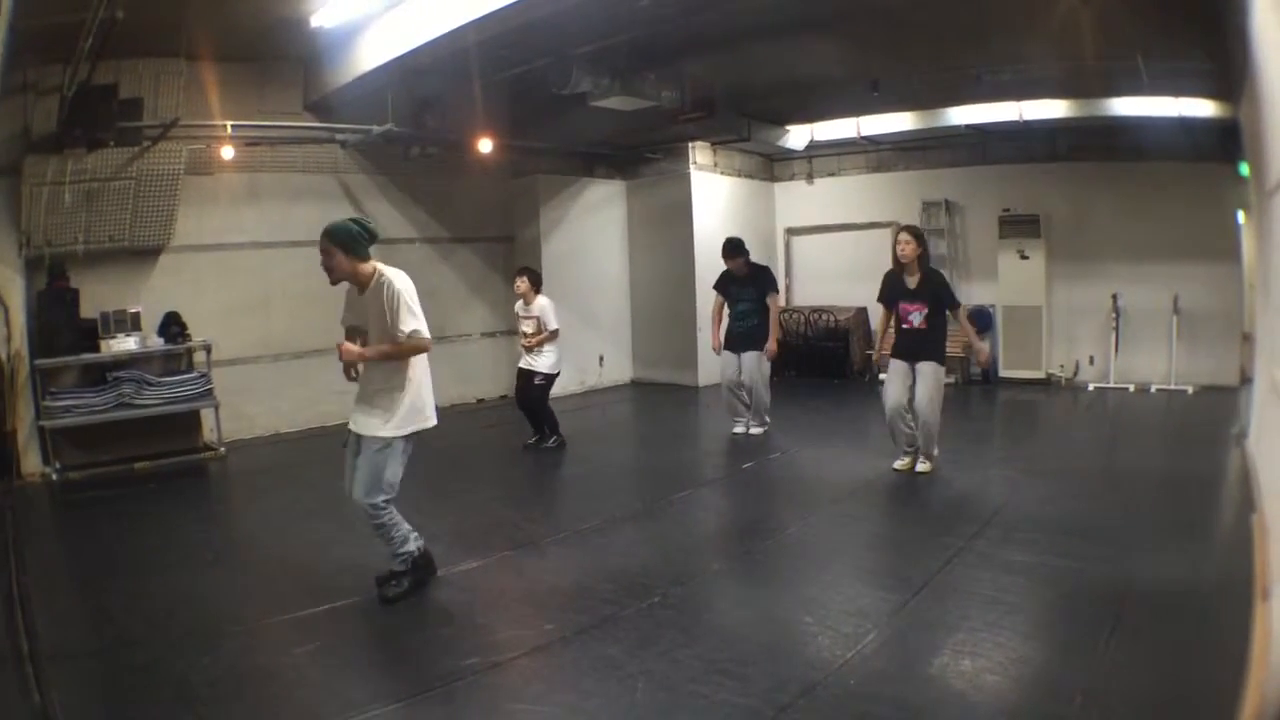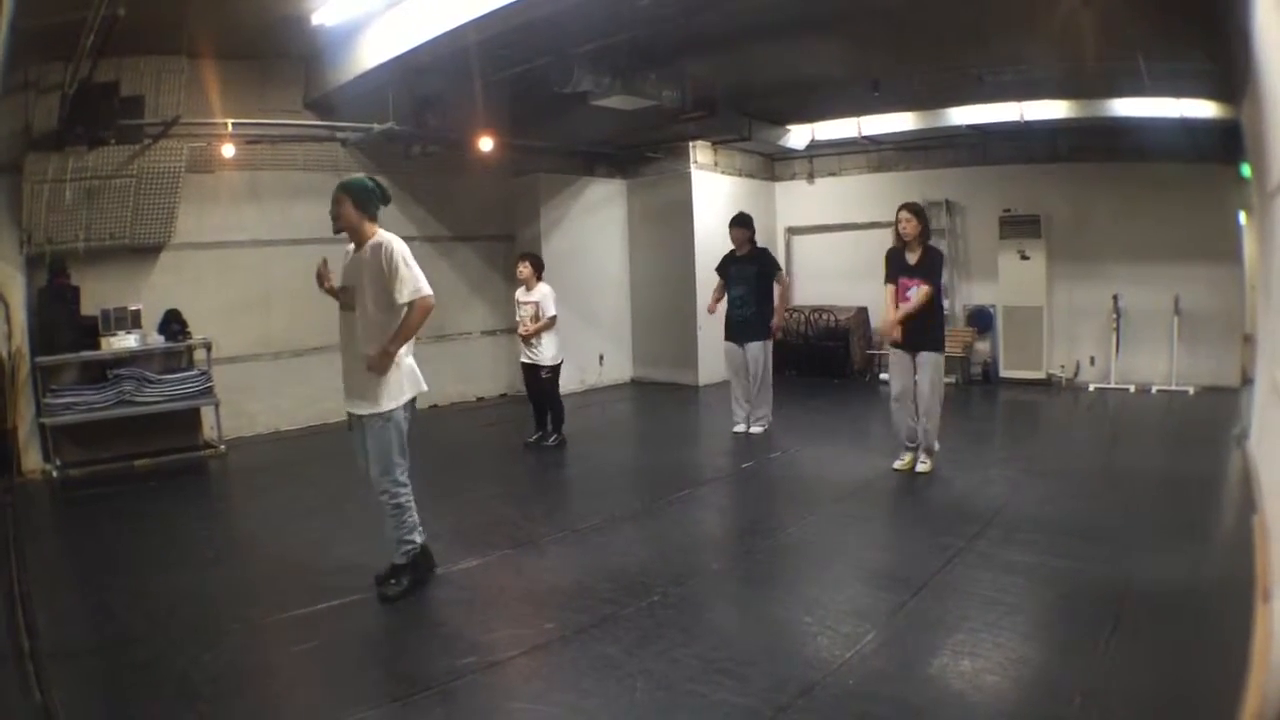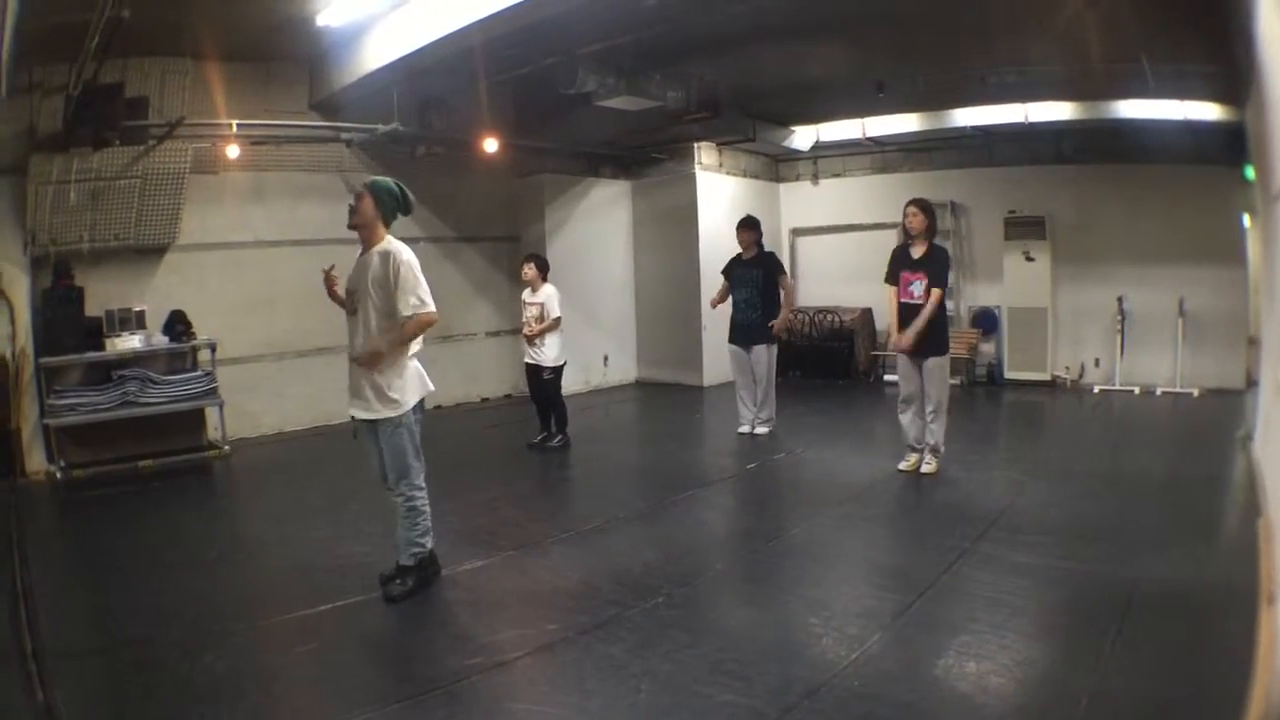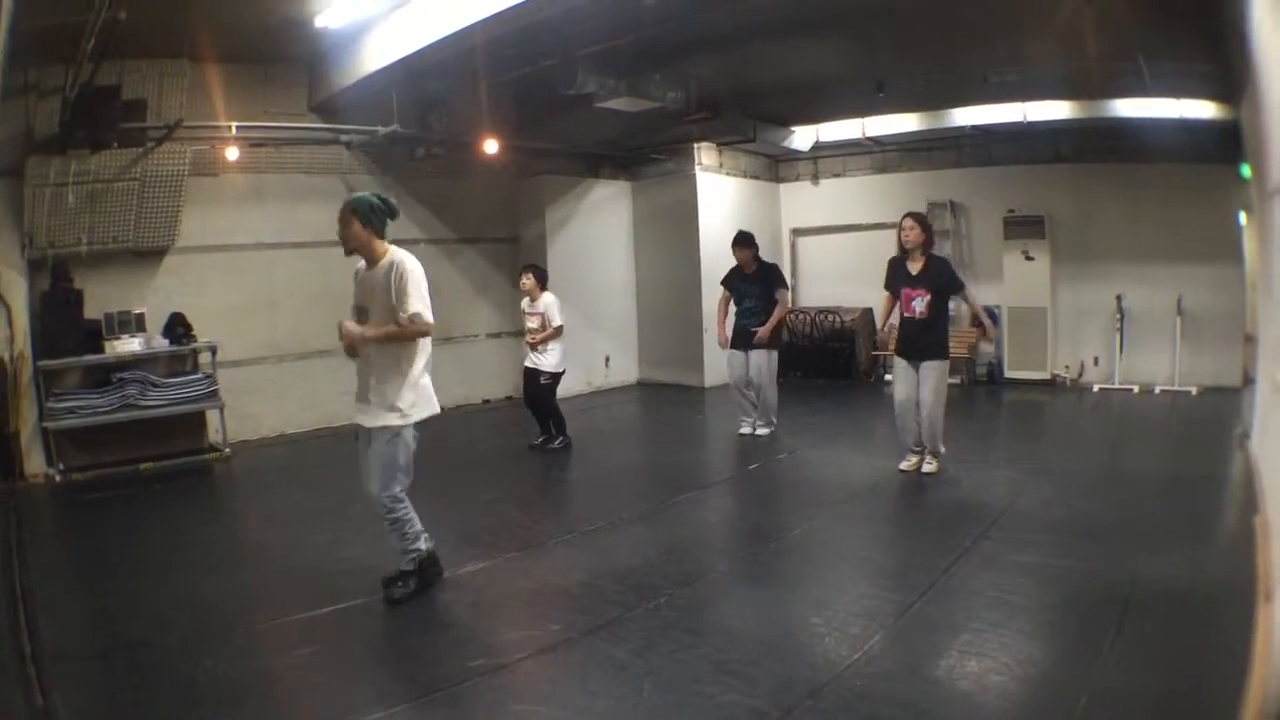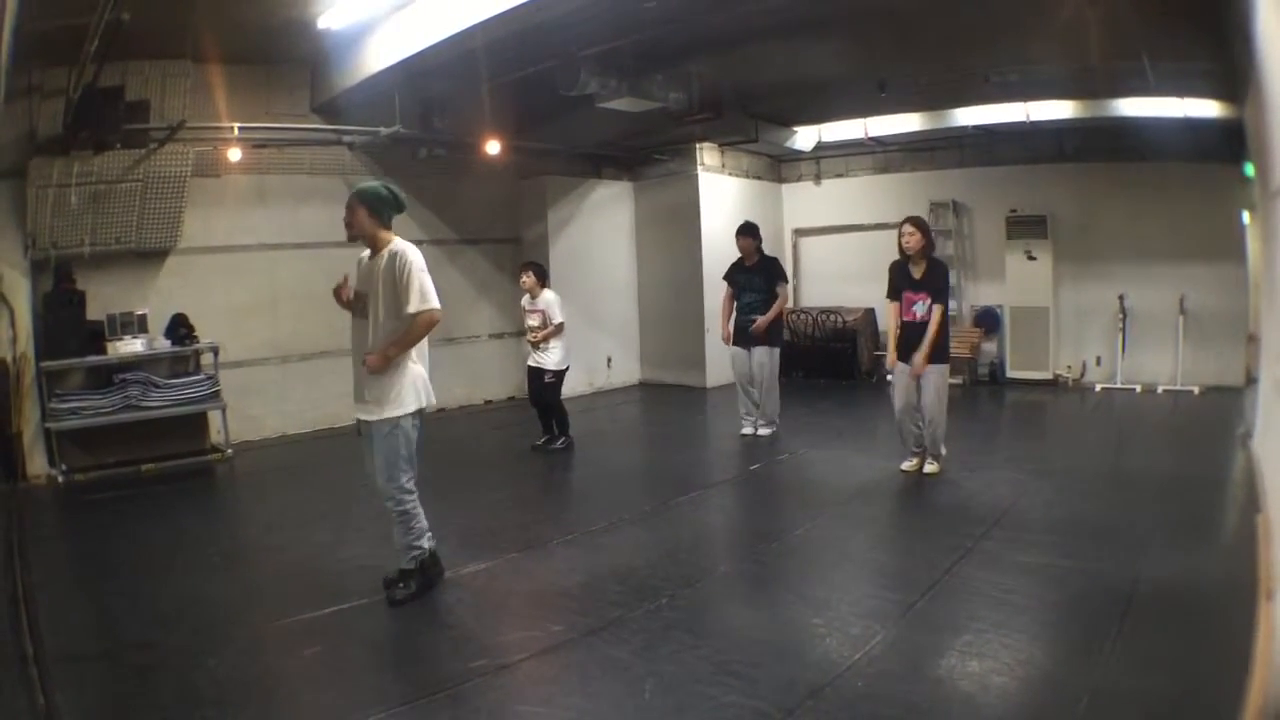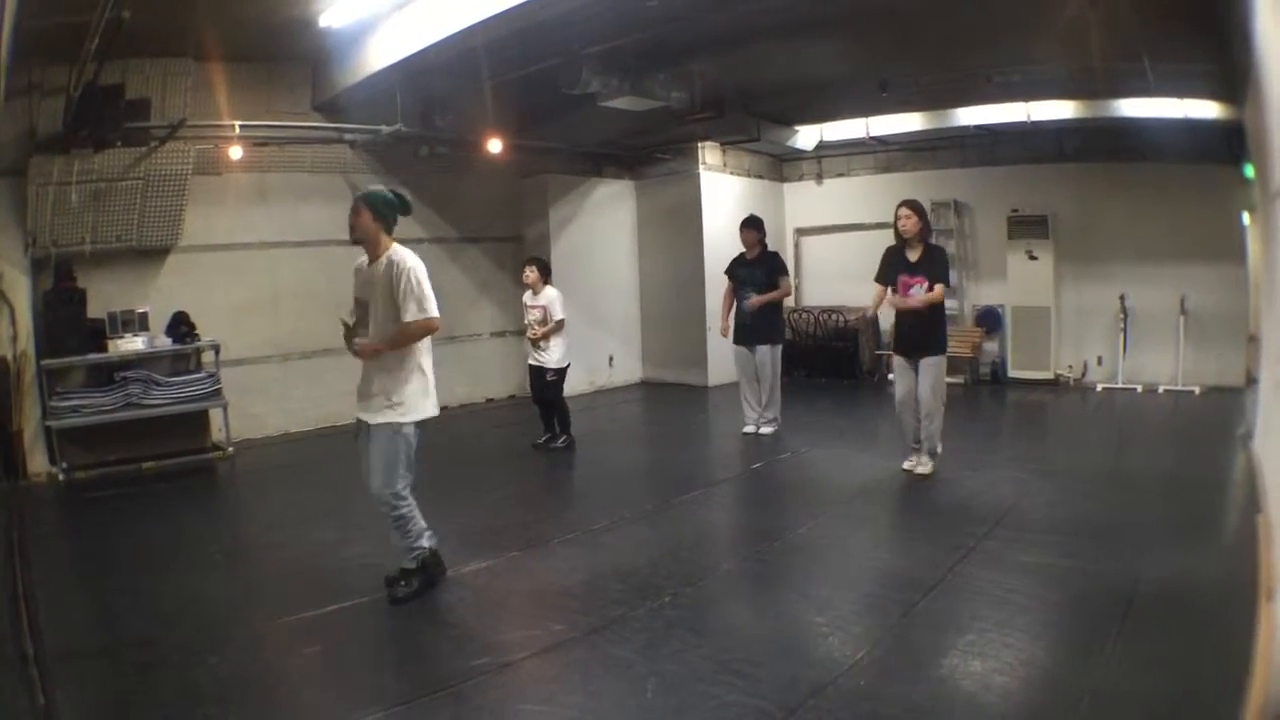
dt=0.4s
person 1, frame 1
left shoulder: (393, 284)
right shoulder: (352, 291)
left elbow: (420, 342)
left wrist: (365, 353)
right wrist: (349, 359)
left hip: (398, 410)
right hip: (370, 405)
left knee: (371, 497)
right knee: (359, 491)
left ankle: (414, 560)
right ankle: (408, 557)
person 1, frame 2
left shoulder: (388, 247)
right shoulder: (352, 252)
left elbow: (424, 301)
left wrist: (389, 350)
right wrist: (329, 288)
left hip: (388, 386)
right hip: (360, 386)
left knee: (390, 477)
right knee: (376, 475)
left ankle: (414, 557)
right ankle: (408, 554)
person 1, frame 3
left shoulder: (397, 256)
right shoulder: (361, 258)
left elbow: (426, 316)
left wrist: (383, 353)
right wrist: (335, 296)
left hip: (395, 389)
right hip: (367, 391)
left knee: (408, 482)
right knee: (393, 481)
left ankle: (417, 562)
right ankle: (415, 557)
person 1, frame 4
left shoulder: (402, 266)
right shoulder: (361, 272)
left elbow: (421, 325)
left wrist: (365, 335)
right wrist: (353, 338)
left hip: (400, 398)
right hip: (372, 397)
left knee: (388, 490)
right knee: (379, 487)
left ankle: (418, 564)
right ankle: (419, 556)
person 1, frame 5
left shoulder: (404, 256)
right shoulder: (364, 261)
left elbow: (429, 315)
left wrist: (387, 355)
right wrist: (346, 301)
left hip: (399, 391)
right hip: (371, 391)
left knee: (396, 482)
right knee: (386, 480)
left ankle: (420, 563)
right ankle: (419, 556)
person 1, frame 6
left shoulder: (403, 263)
right shoulder: (362, 267)
left elbow: (429, 322)
left wrist: (376, 347)
right wrist: (353, 332)
left hip: (401, 395)
right hip: (375, 394)
left knee: (388, 487)
right knee: (383, 485)
left ankle: (422, 562)
right ankle: (420, 557)
person 2, frame 1
left shoulder: (934, 278)
right shoulder: (891, 278)
left elbow: (957, 312)
left wrist: (977, 344)
right wrist: (878, 347)
left hip: (931, 353)
right hip: (901, 353)
left knee: (925, 407)
right knee: (894, 405)
left ankle: (926, 454)
right ankle: (908, 450)
person 2, frame 2
left shoulder: (934, 256)
right shoulder: (893, 255)
left elbow: (924, 294)
right elbow: (891, 292)
left wrist: (896, 316)
right wrist: (891, 323)
left hip: (929, 337)
right hip: (902, 335)
left knee: (928, 397)
right knee: (900, 395)
left ankle: (927, 450)
right ankle: (909, 448)
person 2, frame 3
left shoulder: (939, 255)
right shoulder: (898, 253)
left elbow: (935, 297)
right elbow: (893, 294)
left wrist: (914, 331)
right wrist: (894, 330)
left hip: (933, 338)
right hip: (905, 337)
left knee: (934, 399)
right knee: (908, 397)
left ankle: (933, 453)
right ankle: (914, 450)
person 2, frame 4
left shoulder: (939, 266)
right shoulder: (895, 264)
left elbow: (965, 294)
left wrist: (986, 322)
right wrist: (881, 328)
left hip: (934, 347)
right hip: (905, 346)
left knee: (930, 404)
right knee: (903, 402)
left ankle: (932, 453)
right ankle: (914, 451)
person 2, frame 5
left shoulder: (939, 269)
right shoulder: (896, 269)
left elbow: (938, 313)
right elbow: (894, 310)
left wrist: (923, 352)
right wrist: (891, 349)
left hip: (933, 351)
right hip: (905, 350)
left knee: (931, 407)
right knee: (903, 406)
left ankle: (934, 454)
right ankle: (916, 452)
person 2, frame 6
left shoulder: (936, 254)
right shoulder: (892, 254)
left elbow: (938, 293)
right elbow: (880, 290)
left wrist: (908, 301)
right wrist: (874, 307)
left hip: (931, 340)
right hip: (903, 339)
left knee: (929, 400)
right knee: (904, 399)
left ankle: (929, 454)
right ankle: (916, 449)
person 3, frame 1
left shoulder: (763, 274)
right shoulder: (725, 278)
left elbow: (773, 307)
right elbow: (718, 308)
left wrist: (773, 340)
right wrist: (715, 337)
left hip: (757, 340)
right hip: (733, 338)
left knee: (753, 382)
right knee: (728, 380)
left ankle: (759, 421)
right ankle: (741, 420)
person 3, frame 2
left shoulder: (763, 256)
right shoulder: (728, 260)
left elbow: (783, 284)
right elbow: (720, 287)
left wrist: (779, 314)
right wrist: (714, 301)
left hip: (758, 328)
right hip: (733, 327)
left knee: (759, 375)
right knee: (737, 376)
left ankle: (760, 420)
right ankle: (741, 419)
person 3, frame 3
left shoulder: (769, 260)
right shoulder: (734, 264)
left elbow: (787, 289)
right elbow: (725, 290)
left wrist: (783, 316)
right wrist: (717, 299)
left hip: (763, 330)
right hip: (738, 330)
left knee: (764, 378)
right knee: (742, 378)
left ankle: (764, 421)
right ankle: (747, 420)
person 3, frame 4
left shoulder: (770, 272)
right shoulder: (734, 274)
left elbow: (783, 303)
right elbow: (724, 301)
left wrist: (768, 328)
right wrist: (721, 329)
left hip: (764, 336)
right hip: (740, 336)
left knee: (762, 380)
right knee: (737, 379)
left ankle: (765, 422)
right ankle: (747, 420)
person 3, frame 5
left shoulder: (771, 265)
right shoulder: (735, 268)
left elbow: (783, 296)
right elbow: (728, 297)
left wrist: (767, 318)
right wrist: (725, 326)
left hip: (766, 332)
right hip: (741, 332)
left knee: (764, 378)
right knee: (742, 377)
left ankle: (767, 422)
right ankle: (749, 420)
person 3, frame 6
left shoulder: (772, 260)
right shoulder: (737, 263)
left elbow: (786, 289)
right elbow: (729, 292)
left wrist: (762, 299)
right wrist: (724, 319)
left hip: (768, 329)
right hip: (743, 329)
left knee: (768, 377)
right knee: (747, 378)
left ankle: (770, 420)
right ankle: (751, 419)
person 4, frame 1
left shoulder: (544, 304)
right shoulder: (518, 306)
left elbow: (554, 332)
left wrist: (535, 341)
right wrist: (523, 340)
left hip: (545, 361)
right hip: (527, 361)
left knee: (537, 401)
right knee: (522, 400)
left ankle: (556, 435)
right ankle: (540, 433)
person 4, frame 2
left shoulder: (544, 291)
right shoulder: (519, 293)
left elbow: (551, 319)
left wrist: (533, 330)
right wrist: (520, 330)
left hip: (547, 354)
right hip: (528, 354)
left knee: (550, 394)
right knee: (534, 395)
left ankle: (557, 433)
right ankle: (541, 430)
person 4, frame 3
left shoulder: (549, 291)
right shoulder: (526, 294)
left elbow: (556, 320)
left wrist: (536, 330)
right wrist: (525, 330)
left hip: (550, 355)
right hip: (532, 355)
left knee: (553, 395)
right knee: (537, 396)
left ankle: (561, 434)
right ankle: (545, 431)
person 4, frame 4
left shoulder: (549, 300)
right shoulder: (525, 303)
left elbow: (558, 329)
left wrist: (539, 338)
right wrist: (528, 337)
left hip: (550, 359)
right hip: (533, 359)
left knee: (546, 399)
right knee: (531, 399)
left ankle: (562, 436)
right ankle: (546, 433)
person 4, frame 5
left shoulder: (550, 298)
right shoulder: (525, 301)
left elbow: (559, 326)
left wrist: (541, 336)
right wrist: (529, 336)
left hip: (553, 358)
right hip: (536, 358)
left knee: (551, 398)
right knee: (536, 398)
left ankle: (564, 436)
right ankle: (548, 434)
person 4, frame 6
left shoulder: (552, 294)
right shoulder: (526, 297)
left elbow: (560, 323)
left wrist: (541, 333)
right wrist: (529, 333)
left hip: (553, 356)
right hip: (536, 356)
left knee: (554, 396)
right knee: (539, 397)
left ankle: (565, 434)
right ankle: (549, 432)
